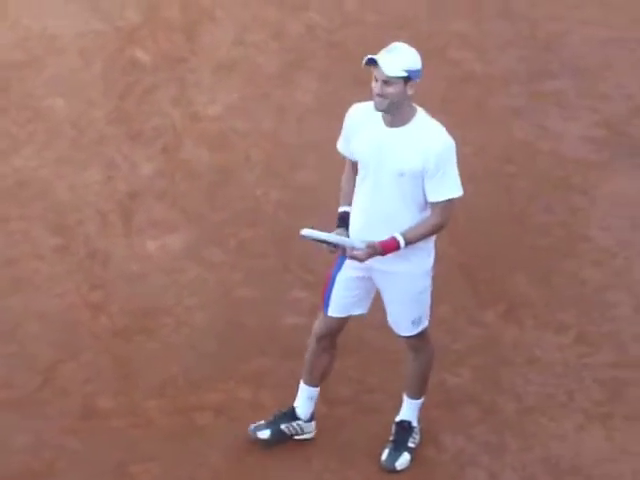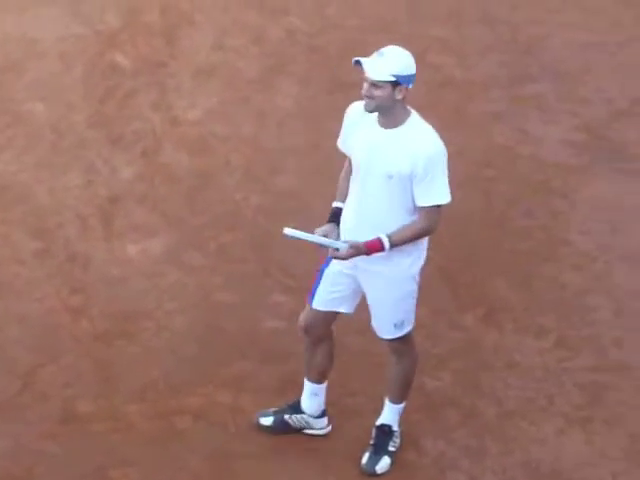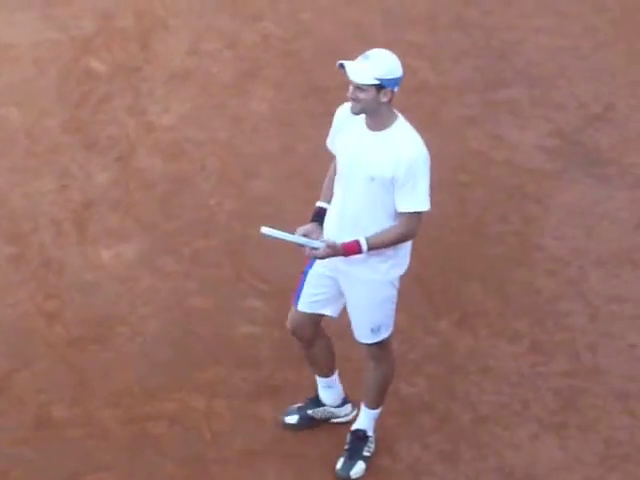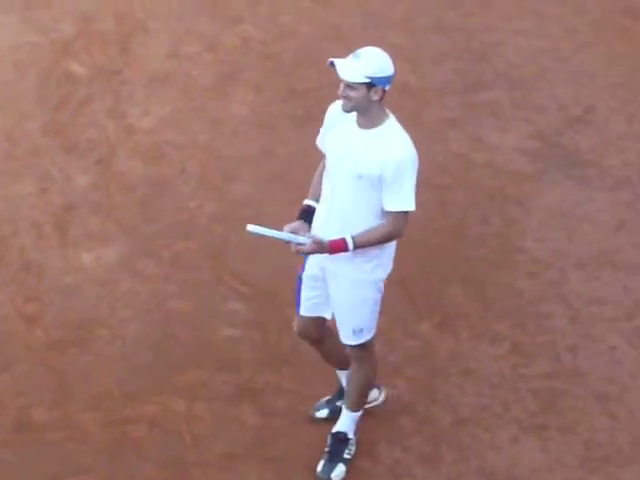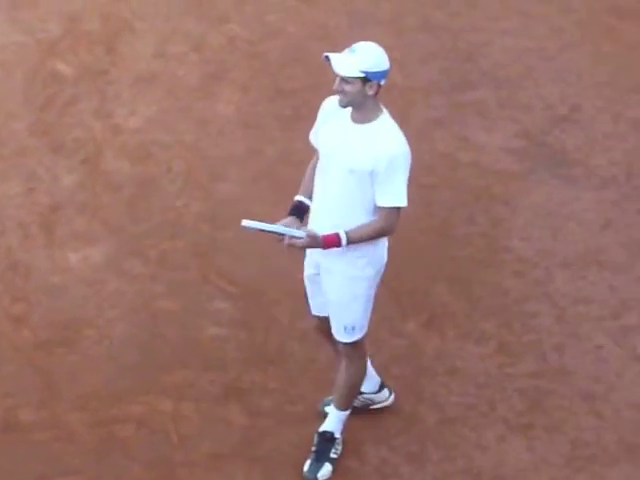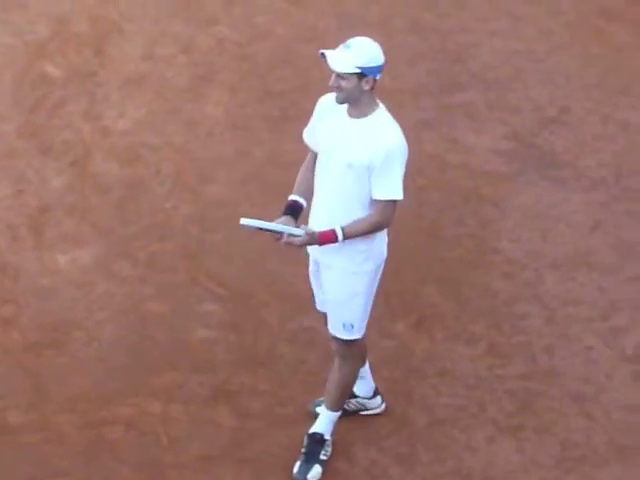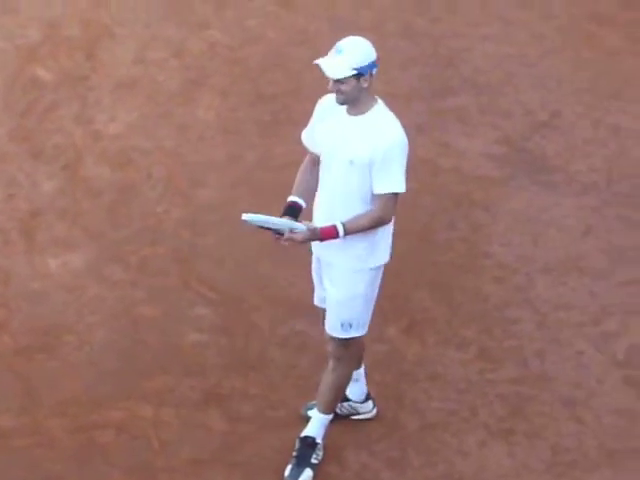
dt=0.1s
person 1, frame 1
left shoulder: (436, 143)
right shoulder: (358, 117)
left elbow: (440, 216)
left wrist: (385, 246)
right wrist: (343, 221)
left hip: (407, 260)
right hip: (357, 248)
left knee: (416, 340)
right knee: (325, 330)
left ankle: (408, 423)
right ankle: (301, 416)
person 1, frame 2
left shoulder: (427, 147)
right shoulder: (356, 116)
left elbow: (428, 221)
left wrist: (370, 247)
right wrist: (335, 218)
left hip: (394, 261)
right hip: (347, 247)
left knee: (399, 344)
right knee: (312, 323)
left ankle: (388, 426)
right ankle: (311, 411)
person 1, frame 3
left shoulder: (409, 152)
right shoulder: (345, 117)
left elbow: (408, 226)
left wrist: (348, 248)
right wrist: (318, 217)
left hip: (375, 265)
right hip: (332, 250)
left knee: (375, 347)
right knee: (301, 325)
left ankle: (363, 430)
right ankle: (331, 398)
person 1, frame 4
left shoulder: (398, 151)
right shoulder: (336, 115)
left elbow: (395, 226)
left wrist: (334, 246)
right wrist: (305, 216)
left hip: (361, 264)
right hip: (320, 248)
left knee: (359, 348)
right knee: (309, 328)
left ankle: (344, 431)
right ankle: (359, 390)
person 1, frame 5
left shoulder: (391, 147)
right shoulder: (331, 110)
left elbow: (386, 223)
left wrist: (327, 240)
right wrist: (297, 211)
left hip: (355, 259)
right hip: (319, 247)
left knee: (349, 345)
right knee: (326, 327)
left ankle: (331, 432)
right ankle: (372, 389)
person 1, frame 6
left shoulder: (388, 140)
right shoulder: (327, 108)
left elbow: (383, 216)
left wrist: (324, 237)
right wrist: (293, 210)
left hip: (355, 256)
right hip: (319, 243)
left knee: (344, 344)
right knee: (341, 332)
left ankle: (321, 433)
right ankle: (365, 394)
person 1, frame 7
left shoulder: (388, 136)
right shoulder: (326, 108)
left elbow: (382, 213)
left wrist: (320, 232)
right wrist: (292, 210)
left hip: (358, 255)
right hip: (326, 243)
left knee: (338, 346)
right knee: (344, 332)
left ankle: (312, 437)
right ankle: (357, 397)
